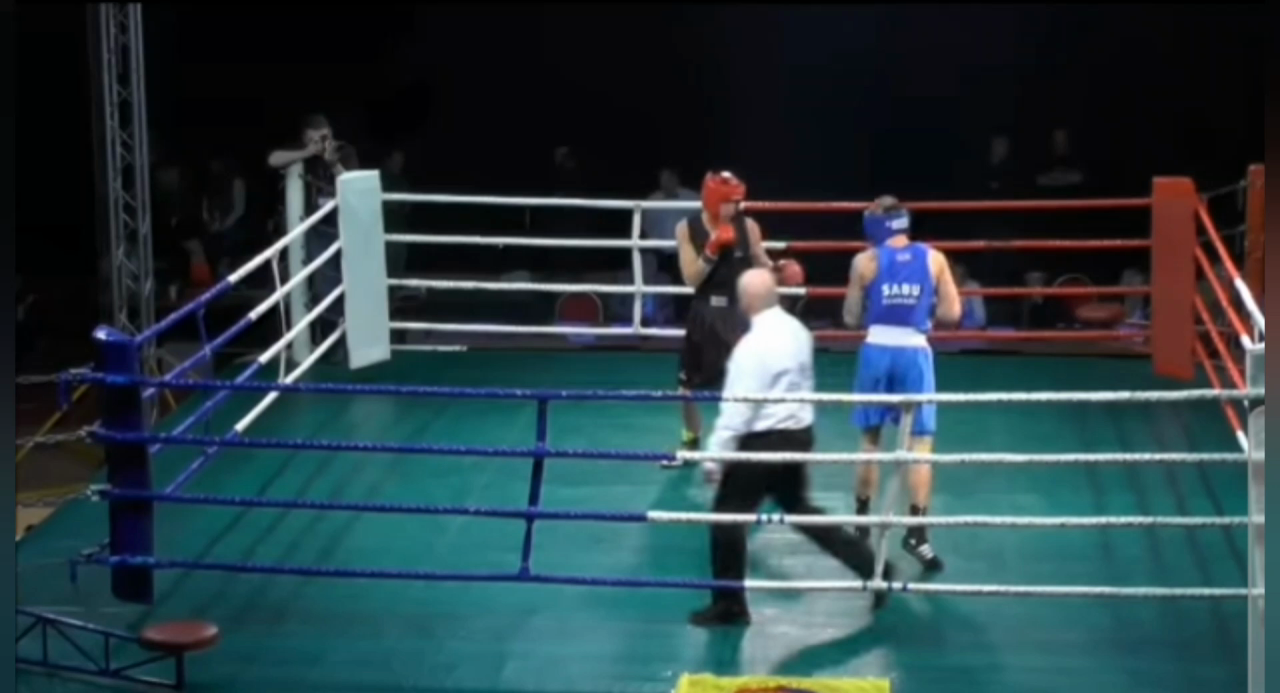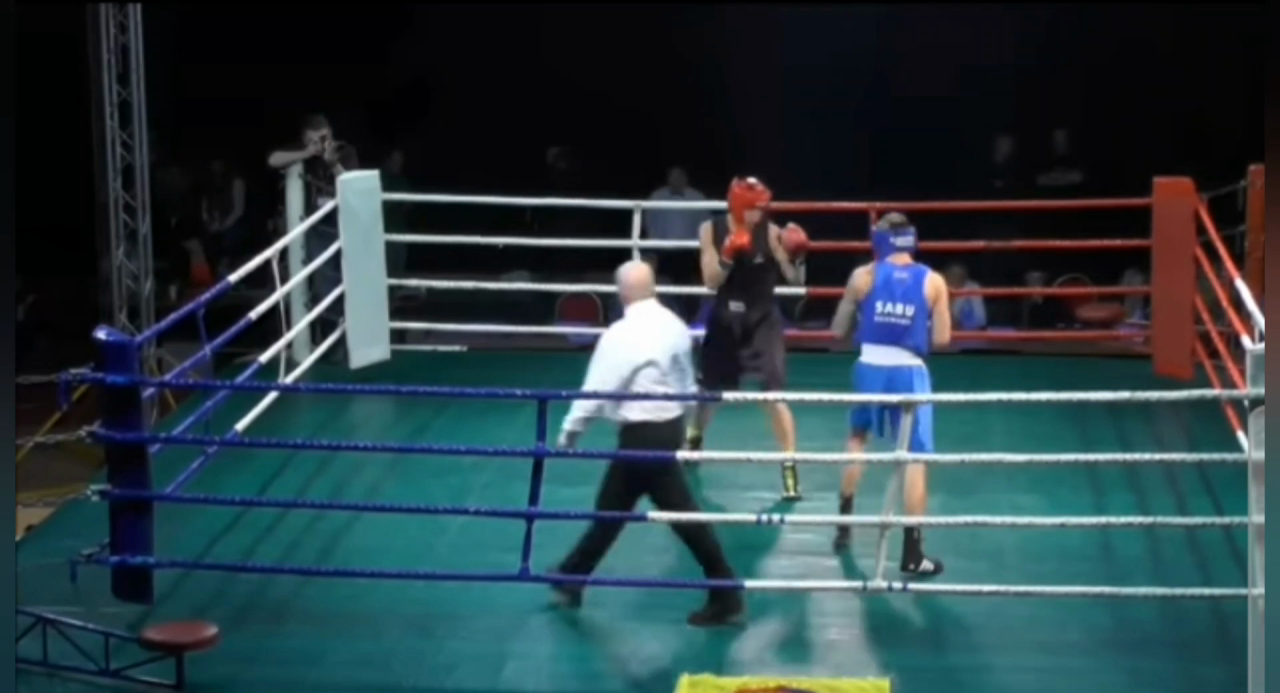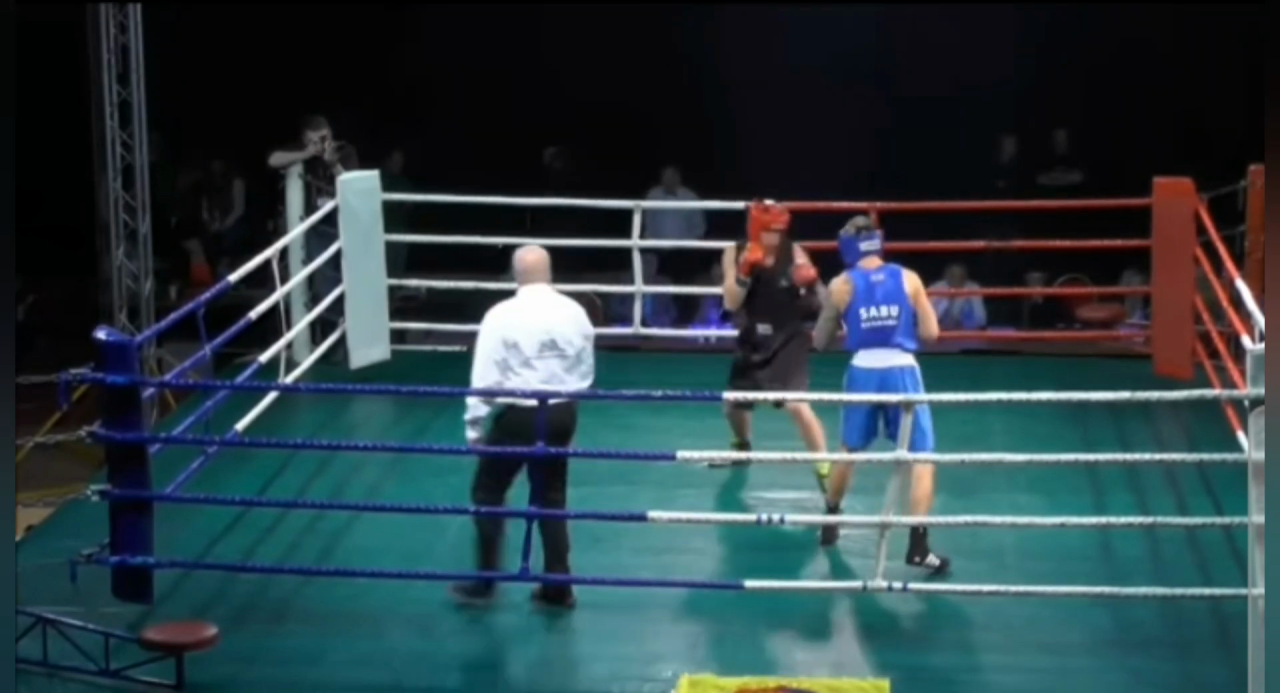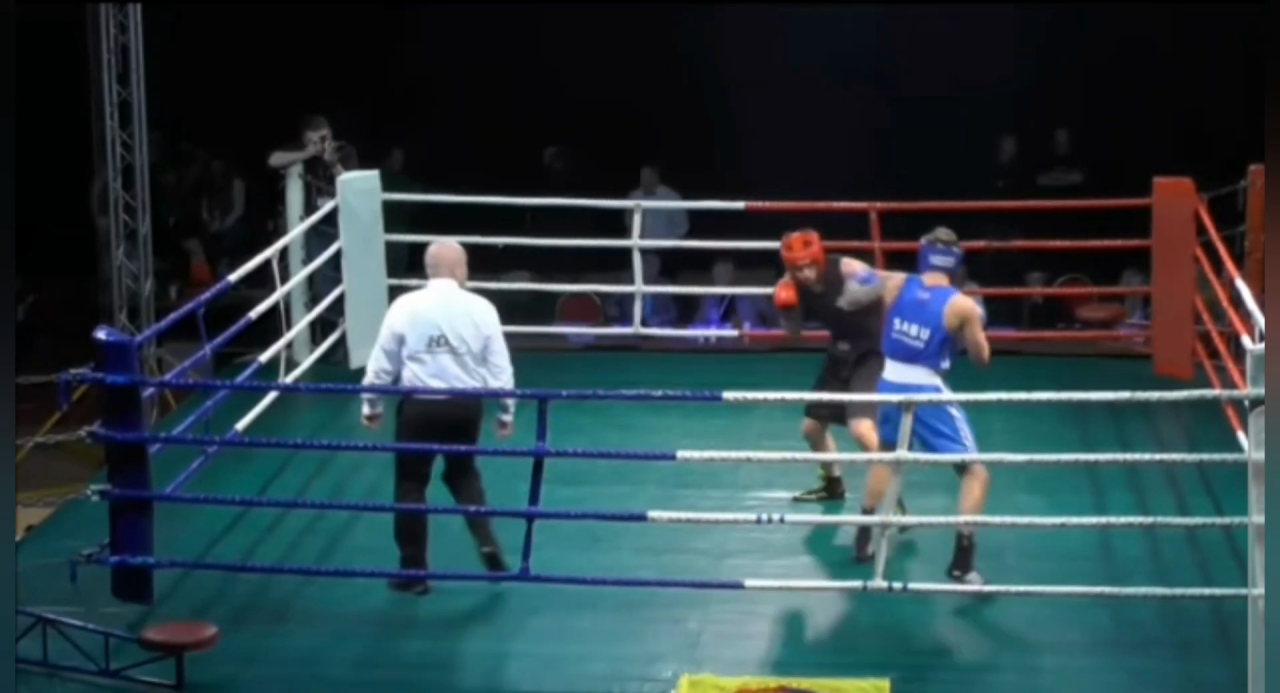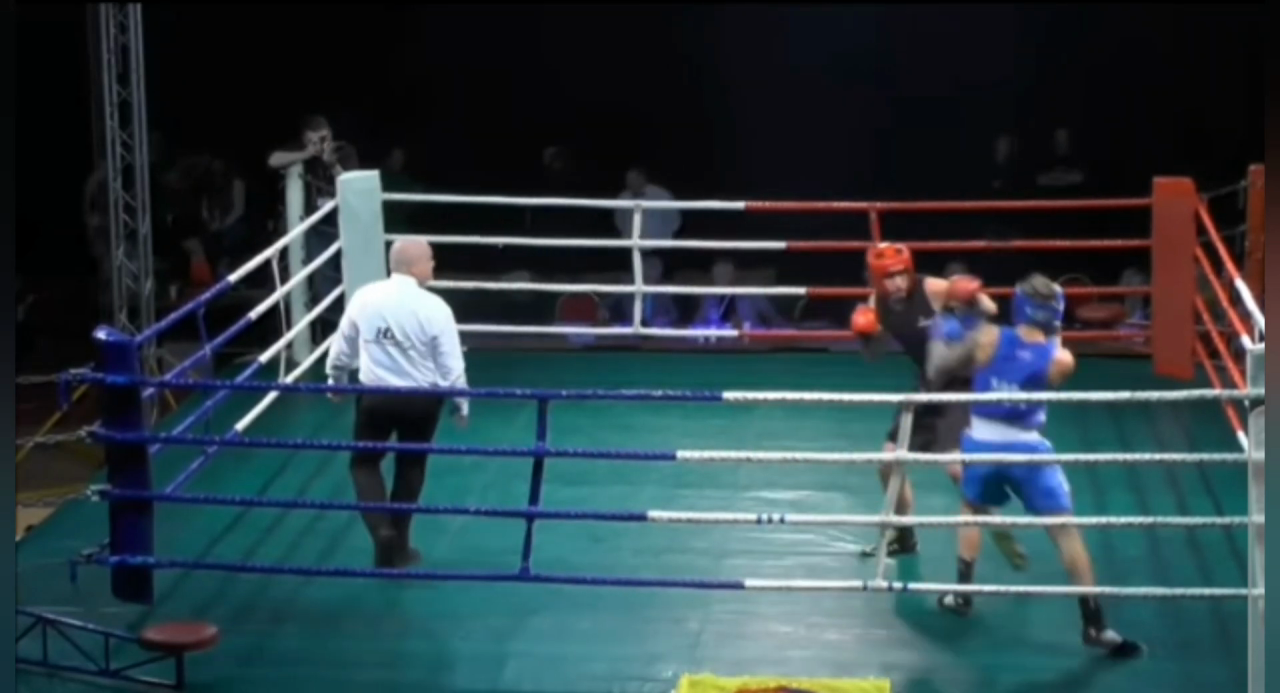
dt=0.4s
person 1, frame 1
left shoulder: (865, 260)
right shoulder: (934, 259)
left elbow: (850, 318)
right elbow: (952, 313)
left hip: (876, 352)
right hip: (914, 353)
left knee: (871, 440)
right knee: (919, 443)
left ankle: (863, 525)
right ankle: (917, 531)
person 1, frame 2
left shoulder: (863, 275)
right shoulder: (933, 281)
left elbow: (839, 330)
right elbow: (941, 338)
left hip: (870, 369)
right hip: (910, 372)
left knee: (858, 438)
right knee: (915, 459)
left ankle: (844, 523)
right ankle: (912, 552)
person 1, frame 3
left shoulder: (840, 285)
right shoulder: (909, 280)
left elbow: (820, 341)
right elbow: (930, 333)
left hip: (860, 374)
right hip: (901, 374)
left knee: (849, 452)
right knee: (923, 458)
left ankle: (830, 525)
right ankle: (919, 545)
person 1, frame 4
left shoulder: (895, 284)
right shoulder: (963, 306)
right elbow: (981, 357)
left hip: (890, 386)
right hip: (927, 392)
right knee: (975, 473)
left ankle: (865, 539)
right ankle: (961, 562)
person 1, frame 5
left shoulder: (987, 338)
right shoulder: (1061, 360)
left elbow: (937, 372)
left wrist: (940, 340)
right wrist: (1053, 331)
left hip: (980, 445)
right hip: (1027, 450)
left knee: (974, 510)
right knee: (1066, 532)
left ankle: (962, 591)
right ankle: (1094, 624)
person 2, frame 1
left shoulder: (754, 345)
right shoulder: (797, 330)
left elbow: (737, 407)
left wrist: (716, 457)
left hip: (767, 440)
right hip: (799, 433)
left knee: (727, 517)
right knee: (799, 510)
left ankle: (729, 606)
right ankle: (870, 565)
person 2, frame 2
left shoulder: (622, 335)
right shoulder: (675, 325)
left elbow: (597, 391)
right elbow: (687, 383)
left wrist: (569, 431)
right wrist: (680, 416)
left hip: (643, 432)
right hip: (669, 425)
left knee: (680, 512)
right knee: (612, 504)
left ankle: (724, 593)
right ankle: (572, 578)
person 2, frame 3
left shoulder: (501, 315)
right shoulder: (574, 312)
left elbow: (484, 378)
right elbow: (585, 370)
left wrist: (475, 426)
left hip: (517, 417)
right hip: (562, 414)
left knee: (486, 493)
right knee: (550, 498)
left ankle: (483, 580)
right ankle: (557, 586)
person 2, frame 4
left shoulder: (406, 307)
right shoulder: (480, 308)
left elbow: (382, 363)
right elbow: (499, 366)
left wrist: (370, 404)
right wrist: (506, 410)
left hip: (419, 407)
right hip: (465, 406)
left knee: (410, 486)
right knee: (463, 478)
left ankle: (413, 572)
right ankle: (486, 543)
person 2, frame 5
left shoulder: (364, 298)
right shoulder: (434, 307)
left elbow: (343, 349)
right elbow: (451, 366)
left wrist: (335, 380)
right wrist: (462, 404)
left hip: (376, 397)
right hip: (421, 400)
left knee: (364, 464)
right knee: (410, 469)
left ankle: (384, 534)
right ankle: (397, 546)
person 3, frame 1
left shoulder: (748, 227)
right shoulder: (686, 228)
left elbow: (762, 267)
right elbow: (690, 278)
right wrist: (712, 250)
left hip: (740, 314)
right hip: (704, 314)
right knee: (691, 387)
right ankle: (691, 442)
person 3, frame 2
left shoulder: (772, 232)
right shoulder: (710, 230)
left elbow: (797, 280)
right elbow: (711, 283)
left wrist: (796, 256)
right wrist: (728, 256)
left hip: (762, 318)
right hip: (725, 316)
left knee: (772, 393)
right knee: (705, 386)
left ankle: (788, 466)
right ankle: (694, 441)
person 3, frame 3
left shoulder: (795, 254)
right shoulder: (736, 252)
left elbow: (818, 305)
right elbow: (730, 305)
left wrist: (813, 289)
right wrist: (744, 275)
left hip: (790, 337)
right hip: (753, 338)
left knee: (796, 405)
right knee: (734, 404)
left ankle: (826, 473)
right ankle: (742, 446)
person 3, frame 4
left shoulder: (845, 269)
right shoulder: (793, 284)
right elbow: (793, 330)
right wrist: (785, 309)
left hip: (871, 355)
right hip: (841, 355)
left knee: (861, 428)
right knee: (812, 428)
right ankle: (832, 483)
person 3, frame 5
left shoulder: (932, 288)
right shoulder: (877, 302)
left elbow: (989, 310)
right elbow: (873, 351)
left wrist: (973, 297)
right wrist: (865, 333)
left hip: (961, 384)
right hip: (929, 386)
left knee: (955, 465)
right knee: (889, 460)
left ankle: (997, 532)
right ankle: (903, 535)
person 4, frame 1
left shoulder: (345, 152)
right shoulder: (303, 152)
right elbow: (273, 160)
left wrist: (334, 164)
right wrist: (306, 154)
right hip: (318, 228)
right knee: (325, 286)
person 4, frame 2
left shoulder: (345, 152)
right shoulder: (302, 152)
right elbow: (273, 160)
left wrist: (333, 164)
right wrist: (306, 154)
right hip: (318, 228)
right knee: (325, 287)
person 4, frame 3
left shoulder: (345, 151)
right shoulder: (302, 152)
right elbow: (273, 160)
left wrist: (334, 164)
right wrist: (306, 155)
right hip: (318, 228)
right knee: (325, 286)
person 4, frame 4
left shoulder: (345, 152)
right shoulder: (301, 152)
right elbow: (273, 160)
left wrist: (333, 165)
right wrist: (306, 155)
right hip: (318, 227)
right knee: (325, 285)
person 4, frame 5
left shoulder: (344, 151)
right shoulder: (301, 151)
right elbow: (273, 160)
left wrist: (333, 165)
right wrist: (306, 155)
right hip: (318, 227)
right knee: (324, 285)
right ankle: (331, 332)
